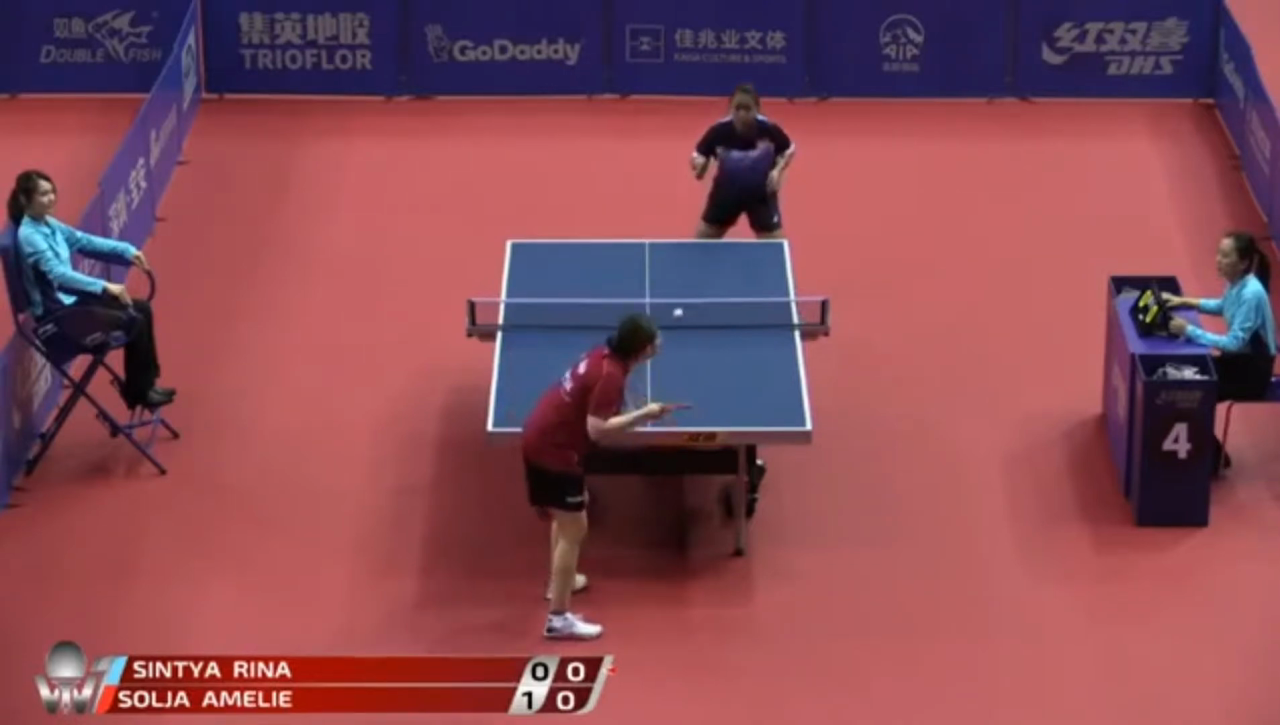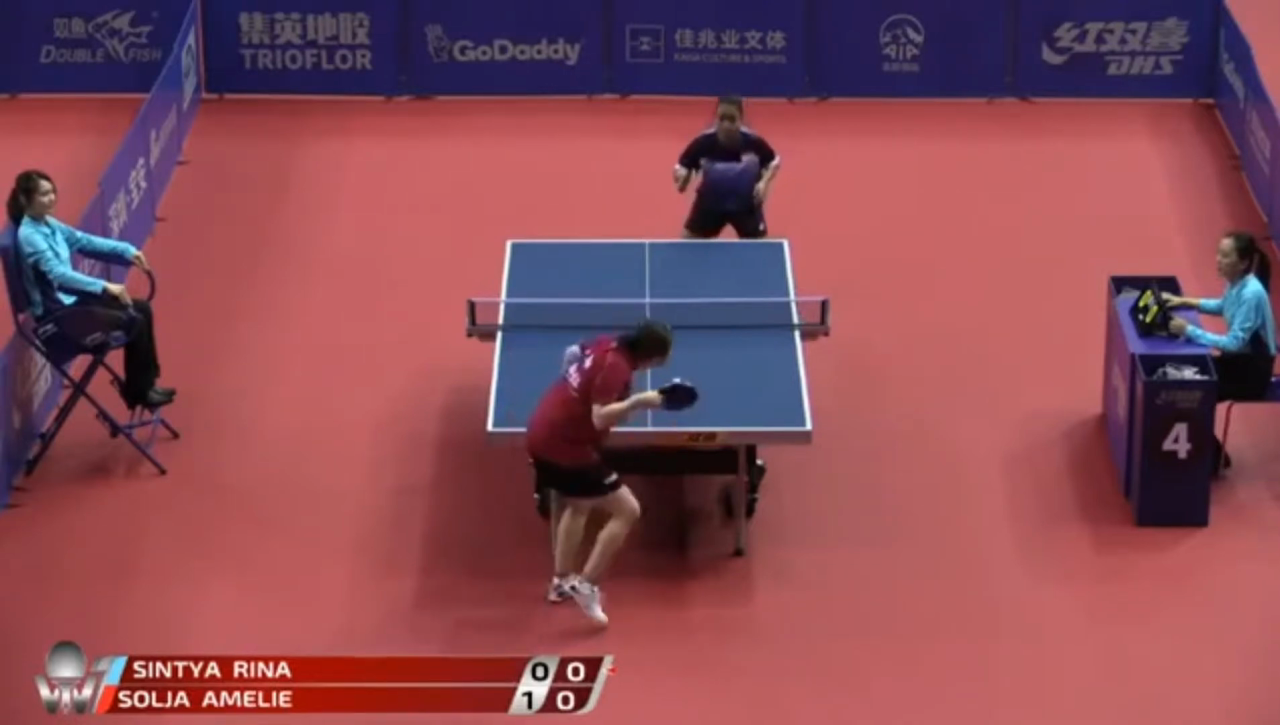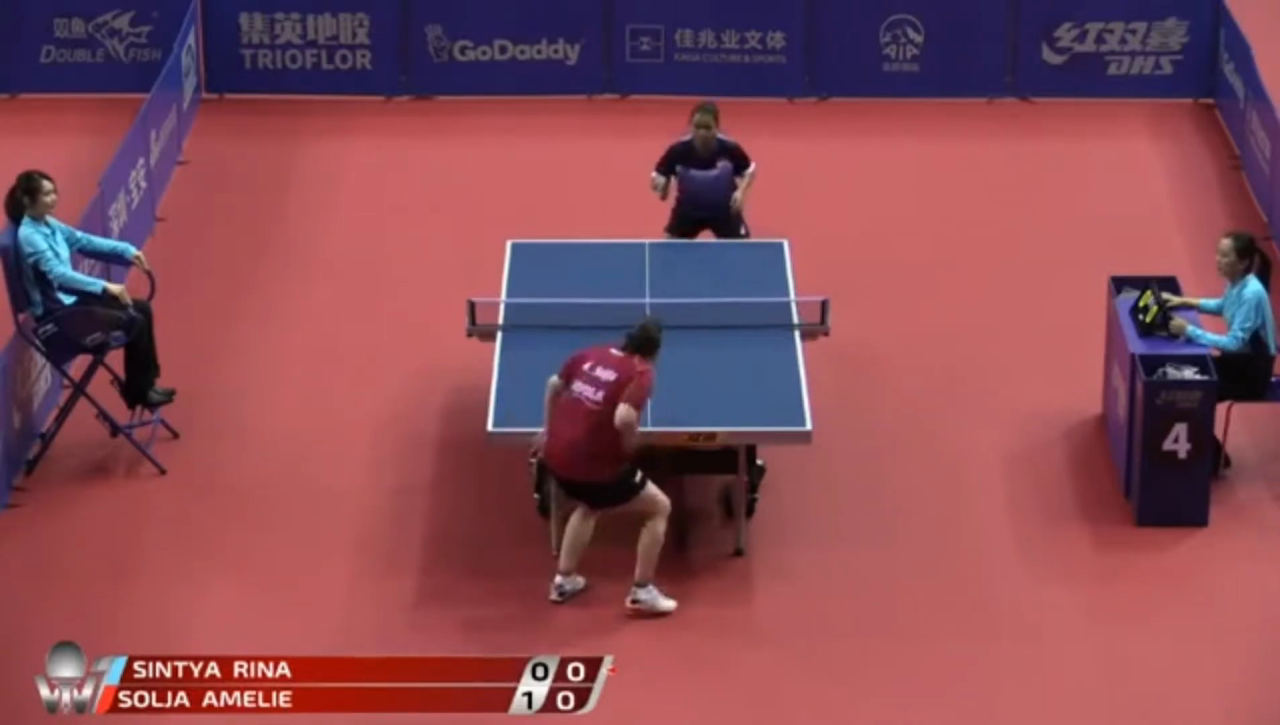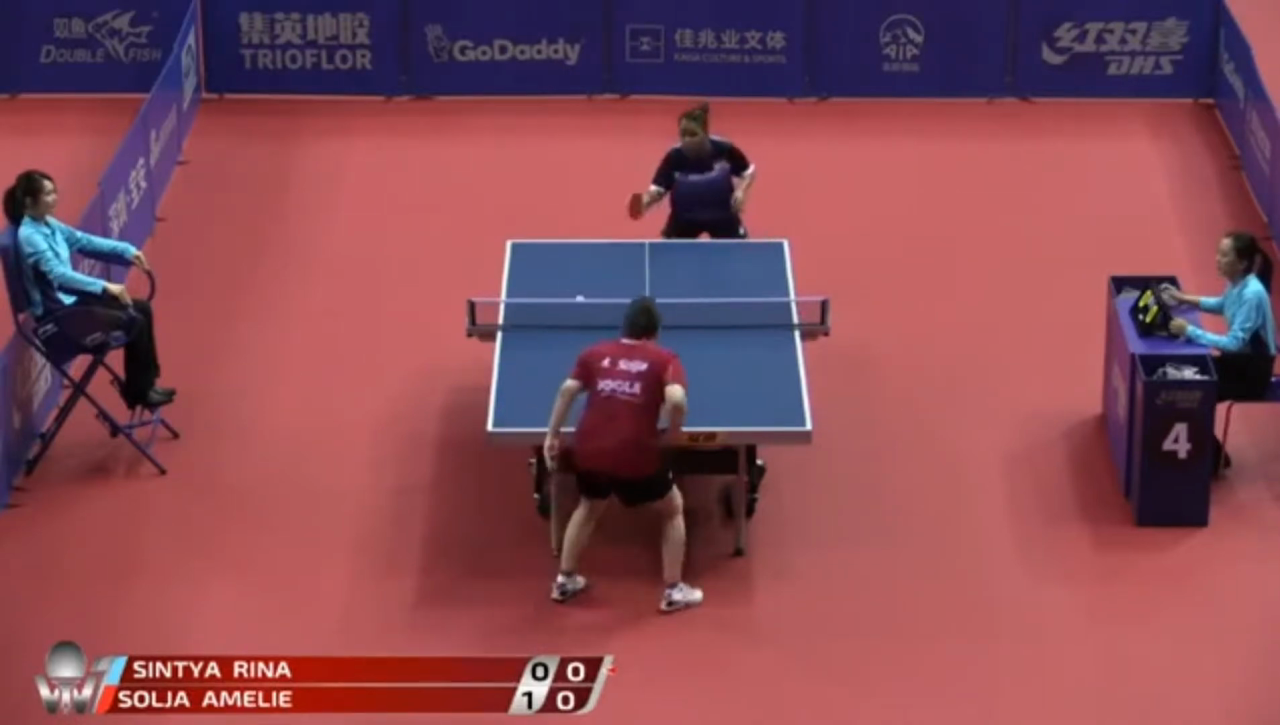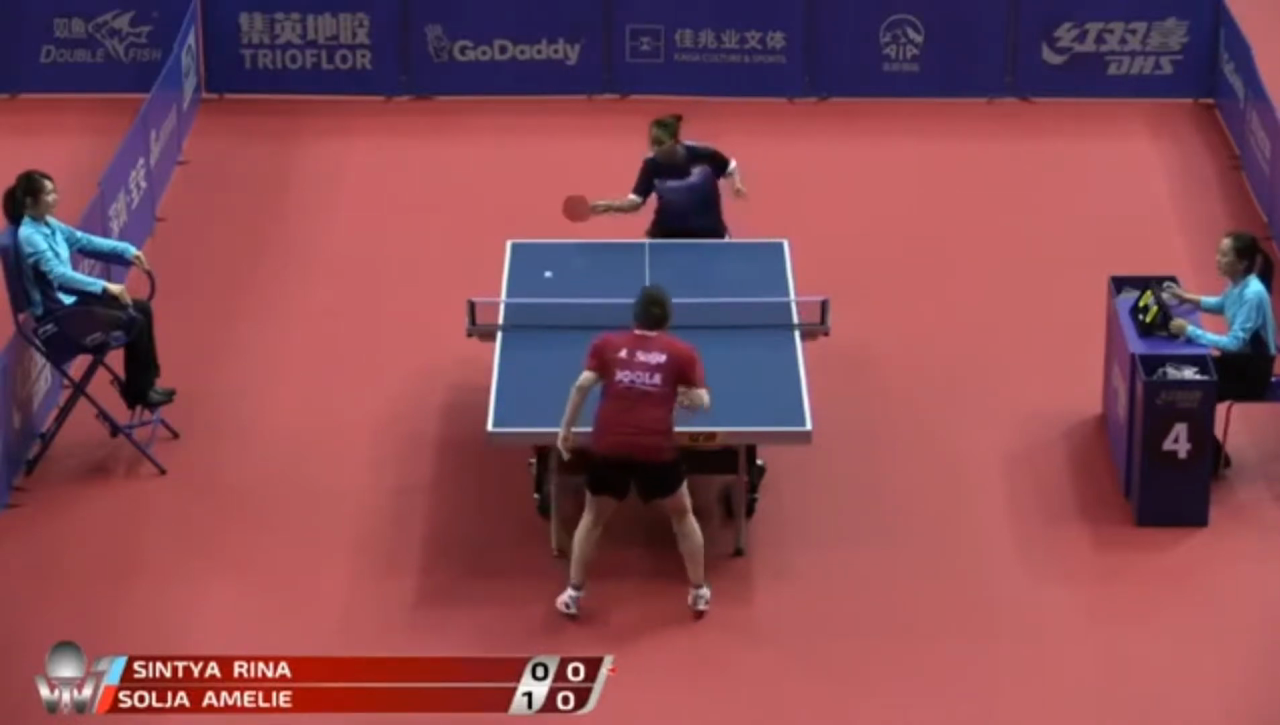
dt=0.2s
person 1, frame 1
left shoulder: (604, 354)
right shoulder: (610, 374)
right elbow: (597, 430)
right wrist: (643, 414)
left hip: (541, 437)
right hip: (554, 451)
left knee: (565, 513)
right knee: (573, 532)
left ankle: (561, 583)
right ankle: (558, 620)
person 1, frame 2
left shoulder: (606, 345)
right shoulder: (617, 368)
left elbow: (573, 353)
right elbow: (601, 417)
right wrist: (639, 401)
left hip: (542, 437)
right hip: (566, 447)
left knee: (577, 505)
right knee: (628, 511)
left ankle: (561, 580)
right ankle: (585, 583)
person 1, frame 3
left shoulder: (588, 355)
right shoulder: (640, 373)
left elbow: (554, 385)
right elbow: (624, 420)
left wrist: (546, 431)
right wrist: (628, 447)
left hip: (558, 456)
right hip: (596, 463)
left knee: (588, 509)
right knee: (660, 509)
left ankle: (564, 580)
right ankle: (641, 590)
person 1, frame 4
left shoulder: (595, 354)
right shoulder: (664, 359)
left elbow: (567, 391)
right elbow: (677, 400)
left wrist: (552, 436)
right wrist: (672, 428)
left hip: (590, 453)
right hip: (639, 459)
left knee: (588, 509)
right knee: (673, 512)
left ankle: (565, 581)
right ankle: (673, 591)
person 1, frame 5
left shoulder: (607, 343)
right shoulder: (681, 352)
left elbow: (583, 383)
right elbow: (701, 403)
left wrist: (566, 430)
right wrist: (687, 395)
left hip: (608, 447)
right hip: (657, 449)
left knee: (594, 517)
right knee: (683, 515)
left ankle: (574, 592)
right ankle: (699, 594)
person 2, frame 1
left shoulder: (1251, 293)
right shoulder: (1236, 284)
left elbow: (1233, 343)
right elbow: (1222, 306)
left wrist: (1189, 330)
right wrist: (1184, 301)
left hip: (1254, 369)
right hip: (1240, 358)
left ankle: (1215, 456)
person 2, frame 2
left shoulder: (1251, 293)
right shoulder: (1237, 284)
left elbow: (1234, 343)
right elbow: (1222, 306)
left wrist: (1189, 330)
right wrist: (1184, 301)
left hip: (1254, 369)
right hip: (1240, 358)
left ankle: (1214, 456)
person 2, frame 3
left shoulder: (1251, 294)
right shoulder: (1237, 284)
left elbow: (1234, 343)
right elbow: (1222, 306)
left wrist: (1189, 331)
right wrist: (1183, 301)
left hip: (1254, 370)
right hip: (1240, 358)
left ankle: (1214, 456)
person 2, frame 4
left shoulder: (1252, 294)
right shoulder: (1237, 284)
left elbow: (1234, 343)
right elbow: (1221, 305)
left wrist: (1189, 331)
right wrist: (1184, 298)
left hip: (1254, 370)
right hip: (1240, 358)
left ankle: (1214, 456)
person 2, frame 5
left shoulder: (1252, 294)
right shoulder: (1238, 284)
left elbow: (1234, 343)
right elbow: (1220, 304)
left wrist: (1189, 331)
right wrist: (1185, 296)
left hip: (1254, 370)
right hip: (1240, 358)
left ankle: (1214, 456)
person 3, frame 1
left shoulder: (48, 223)
right shoulder: (28, 236)
left elbow: (84, 241)
right elbow: (58, 274)
left wrist: (126, 250)
right wrist: (104, 286)
left hip: (71, 296)
right hip: (56, 310)
left knee: (142, 309)
right knee: (134, 322)
left ankle: (145, 382)
right ankle: (138, 392)
person 3, frame 2
left shoulder: (48, 223)
right shoulder: (28, 236)
left elbow: (84, 240)
right elbow: (58, 274)
left wrist: (126, 250)
right wrist: (104, 286)
left hip: (71, 296)
right hip: (56, 310)
left knee: (142, 309)
right knee: (134, 323)
left ankle: (145, 383)
right ankle: (138, 392)
person 3, frame 3
left shoulder: (48, 223)
right shoulder: (29, 236)
left elbow: (84, 240)
right elbow: (58, 274)
left wrist: (126, 250)
right wrist: (104, 286)
left hip: (72, 296)
right hip: (56, 310)
left knee: (142, 309)
right knee: (134, 323)
left ankle: (145, 383)
right ankle: (138, 392)
person 3, frame 4
left shoulder: (48, 223)
right shoulder: (29, 236)
left elbow: (84, 240)
right elbow: (58, 274)
left wrist: (126, 250)
right wrist: (104, 286)
left hip: (72, 296)
right hip: (56, 310)
left knee: (142, 309)
right knee: (134, 322)
left ankle: (146, 382)
right ankle: (139, 392)
person 3, frame 5
left shoulder: (48, 223)
right shoulder: (29, 236)
left elbow: (84, 240)
right elbow: (58, 274)
left wrist: (126, 250)
right wrist: (104, 286)
left hip: (72, 296)
right hip: (57, 310)
left knee: (142, 309)
right knee: (134, 322)
left ankle: (145, 383)
right ankle: (139, 392)
